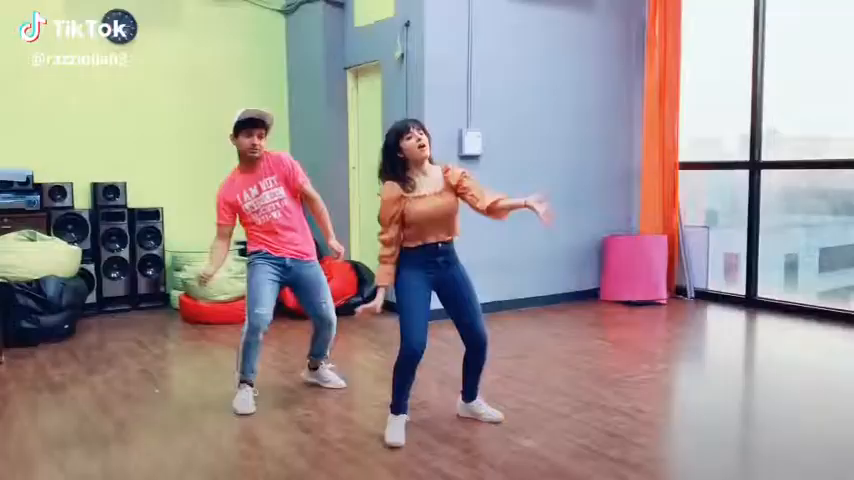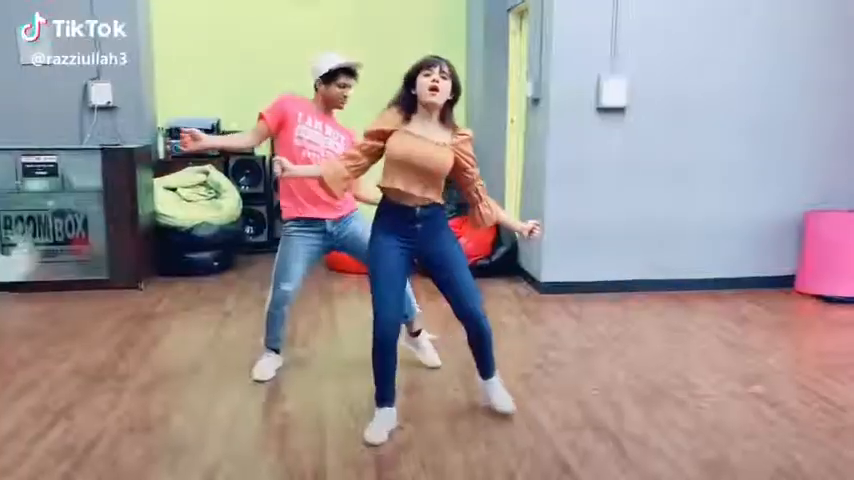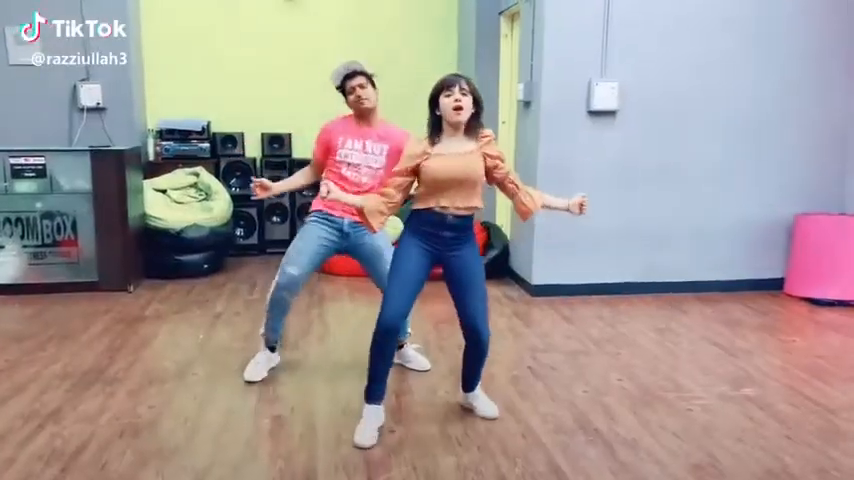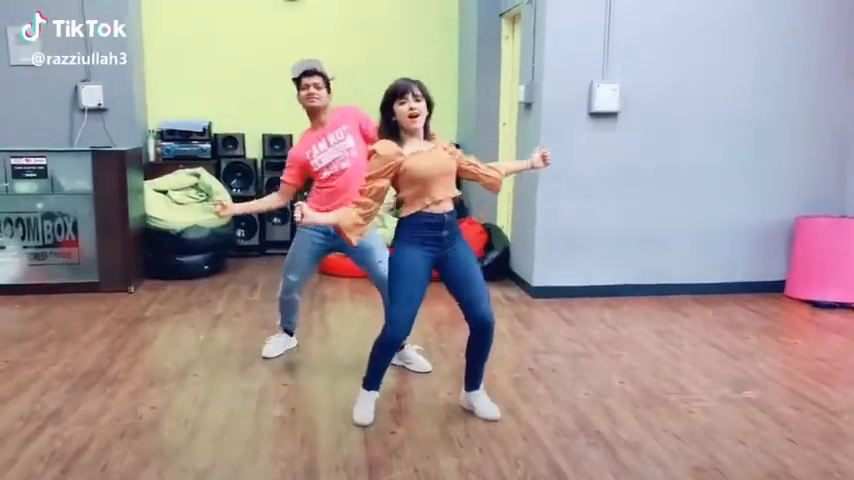
dt=0.4s
person 1, frame 1
left shoulder: (451, 176)
right shoulder: (394, 189)
left elbow: (483, 201)
right elbow: (389, 244)
left wrist: (525, 203)
right wrist: (381, 293)
left hip: (448, 262)
right hip: (413, 267)
left knee: (477, 337)
right knee: (413, 345)
left ankle: (469, 401)
right ankle: (397, 415)
person 1, frame 2
left shoulder: (459, 140)
right shoulder: (393, 122)
left elbow: (474, 191)
right elbow: (354, 162)
left wrist: (517, 225)
right wrist: (299, 170)
left hip: (435, 229)
right hip: (390, 228)
left knee: (474, 316)
right knee: (386, 326)
left ankle: (490, 381)
right ankle: (386, 410)
person 1, frame 3
left shoulder: (484, 144)
right shoulder: (420, 148)
left elbow: (514, 188)
right elbow: (391, 195)
left wrist: (564, 204)
right wrist: (342, 195)
left hip: (462, 240)
right hip: (419, 235)
left knee: (477, 331)
right knee: (389, 322)
left ankle: (471, 392)
right ankle: (373, 408)
person 1, frame 4
left shoulder: (438, 146)
right shoulder: (388, 151)
left elbow: (476, 170)
right elbow: (366, 203)
left wrist: (529, 163)
right wrist: (317, 217)
left hip: (452, 237)
right hip: (414, 240)
left knee: (483, 320)
right knee: (396, 329)
left ankle: (473, 392)
right ankle: (369, 391)
person 2, frame 1
left shoulder: (282, 163)
right shoulder: (229, 189)
left elbow: (312, 199)
right elbow: (223, 238)
left wrist: (330, 237)
right wrist: (211, 268)
left hip: (303, 257)
right hip: (265, 259)
left knee: (326, 318)
right knee: (258, 320)
left ankle: (315, 367)
right ankle: (246, 385)
person 2, frame 2
left shoulder: (345, 135)
right shoulder: (289, 106)
right elbow: (254, 138)
right wrist: (208, 141)
left hip: (346, 219)
right hip: (303, 225)
right knee: (283, 293)
left ankle: (415, 333)
right ankle: (272, 352)
person 2, frame 3
left shoulder: (398, 138)
right shoulder: (333, 130)
right elbow: (313, 172)
right wrist: (276, 187)
left hip: (366, 227)
right hip: (324, 220)
right knee: (287, 280)
left ankle: (400, 347)
right ankle: (269, 349)
person 2, frame 4
left shoulder: (352, 116)
right shoulder: (300, 150)
right elbow: (282, 197)
right wrist: (238, 208)
right hip: (316, 224)
left knee: (391, 282)
right knee: (291, 284)
left ankle: (400, 348)
right ankle: (287, 333)
